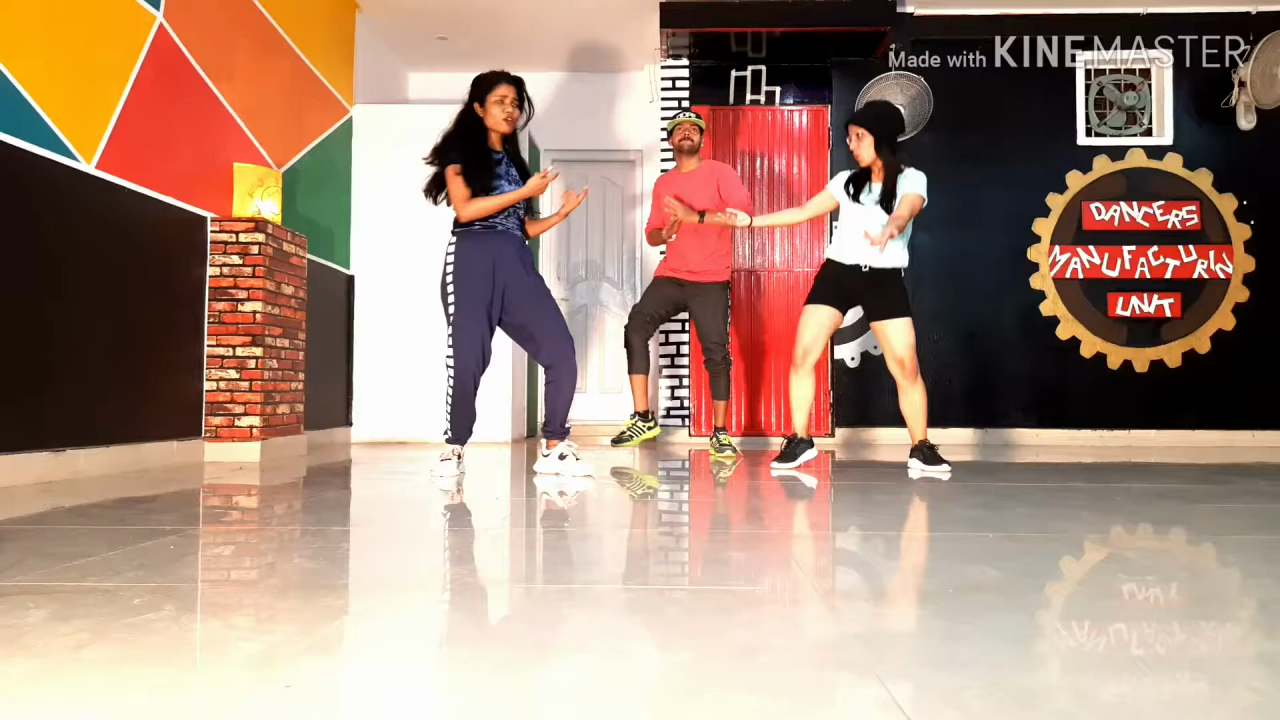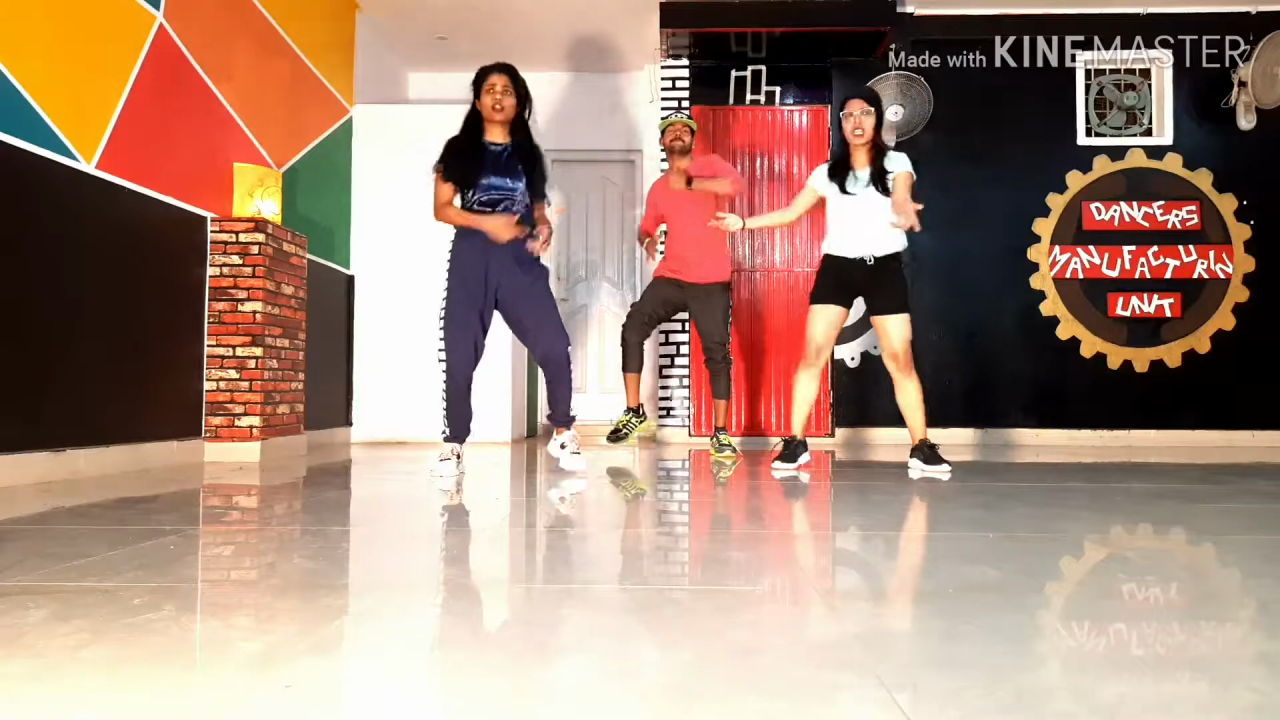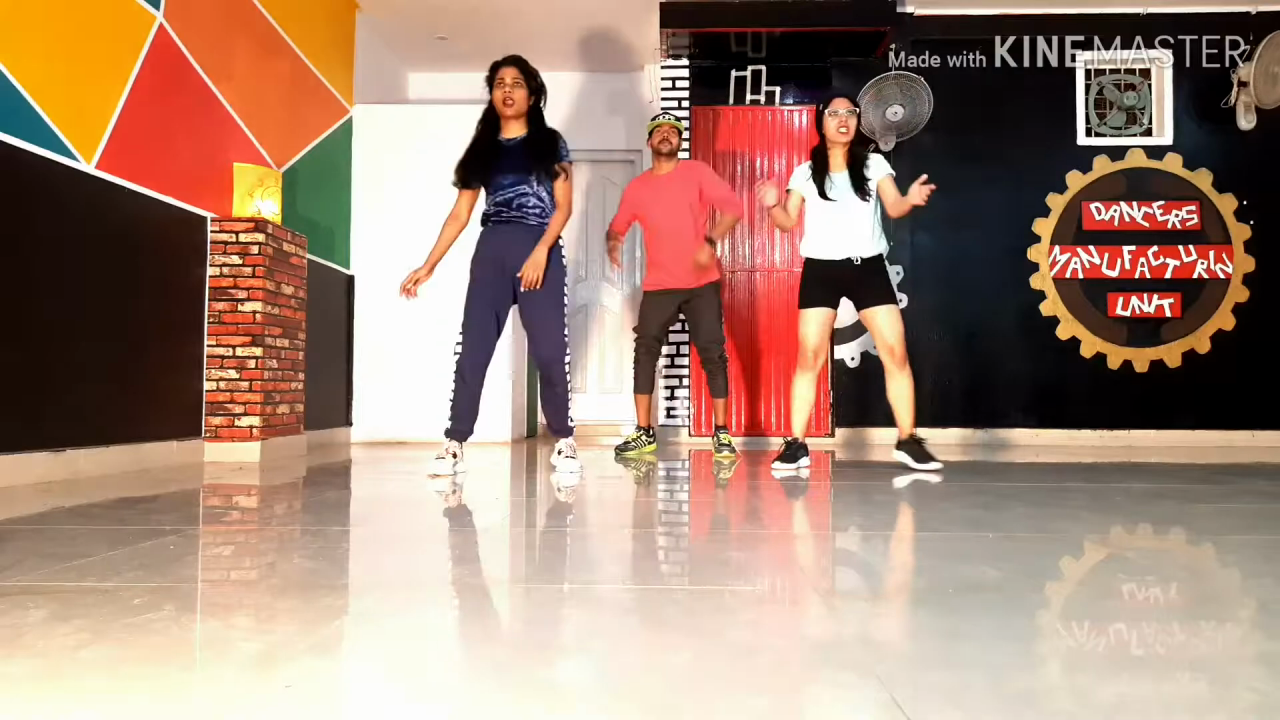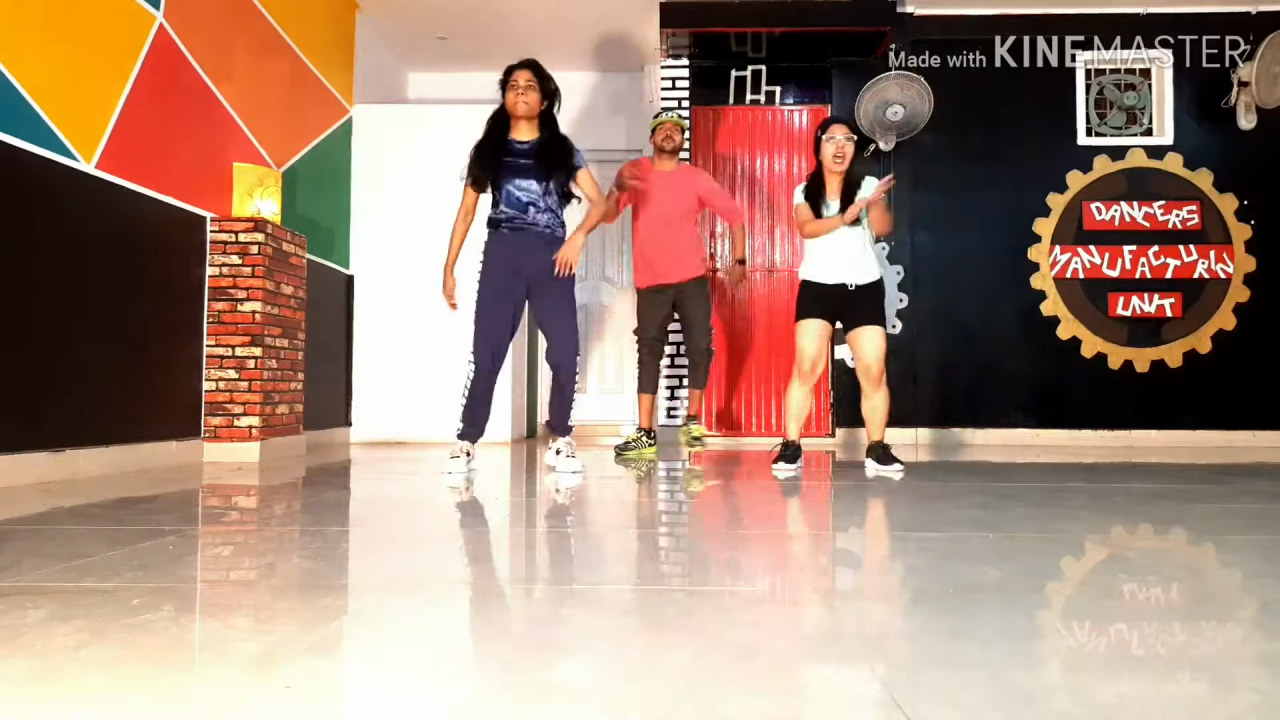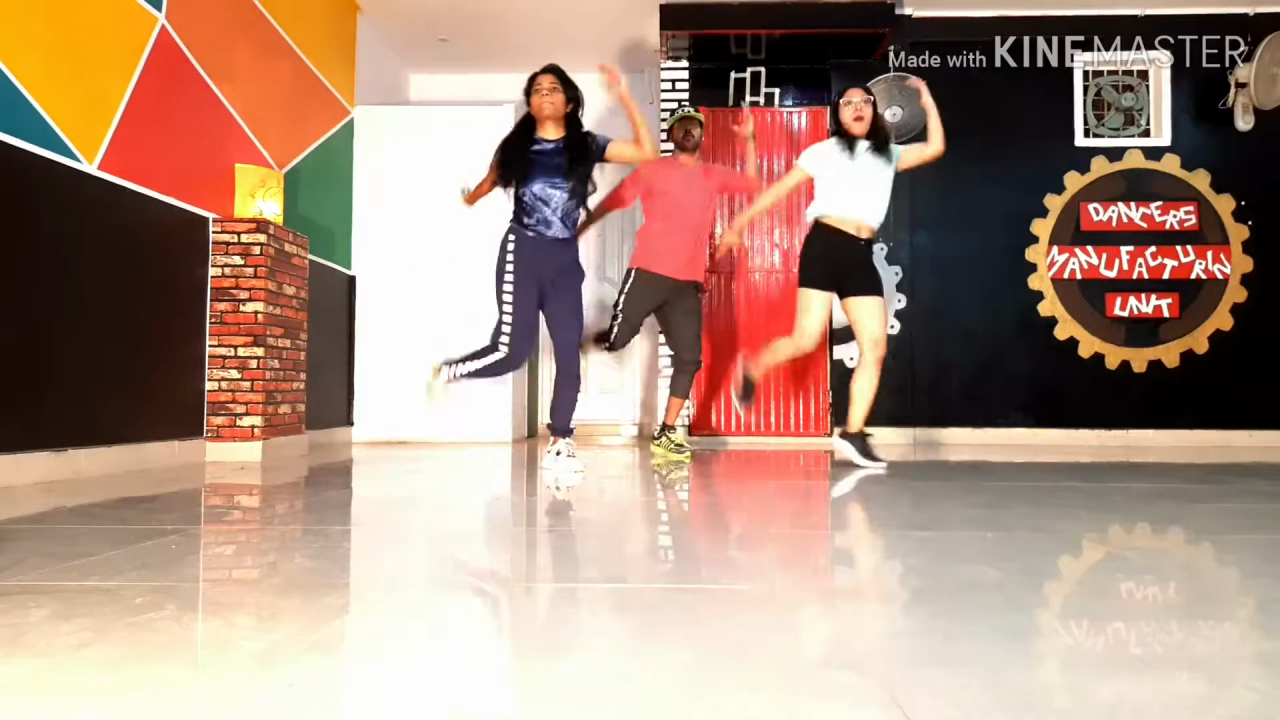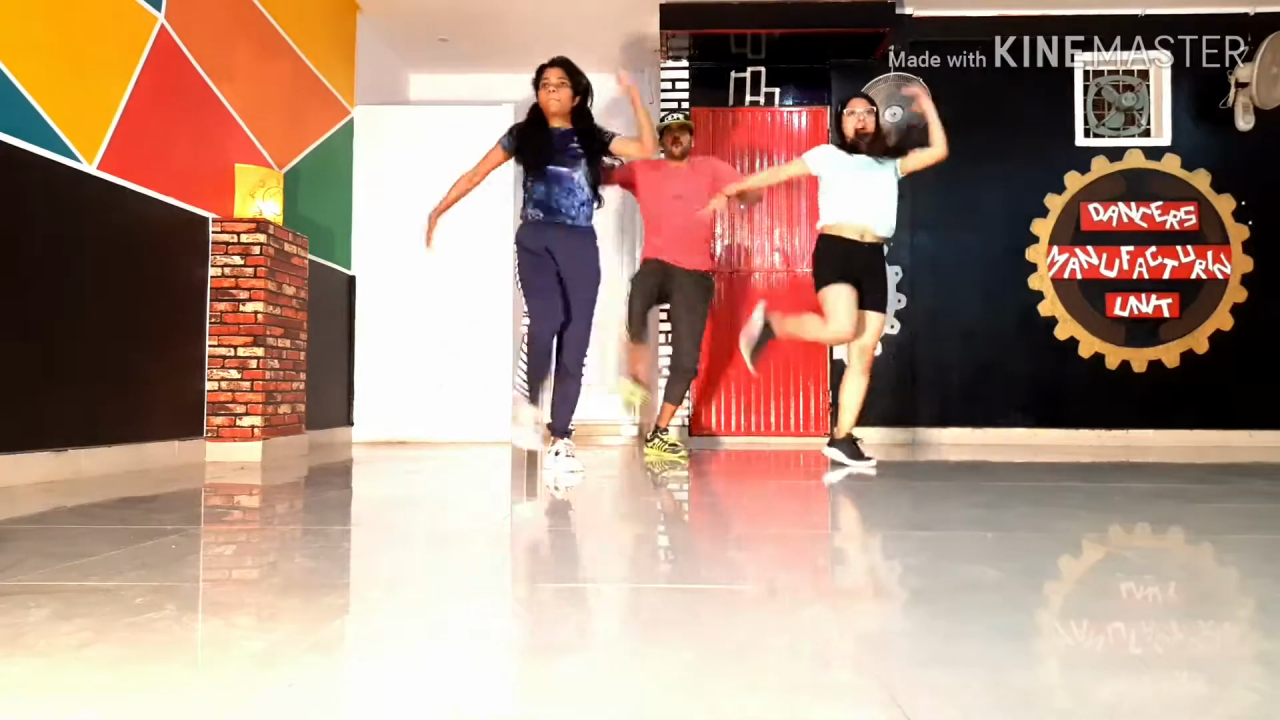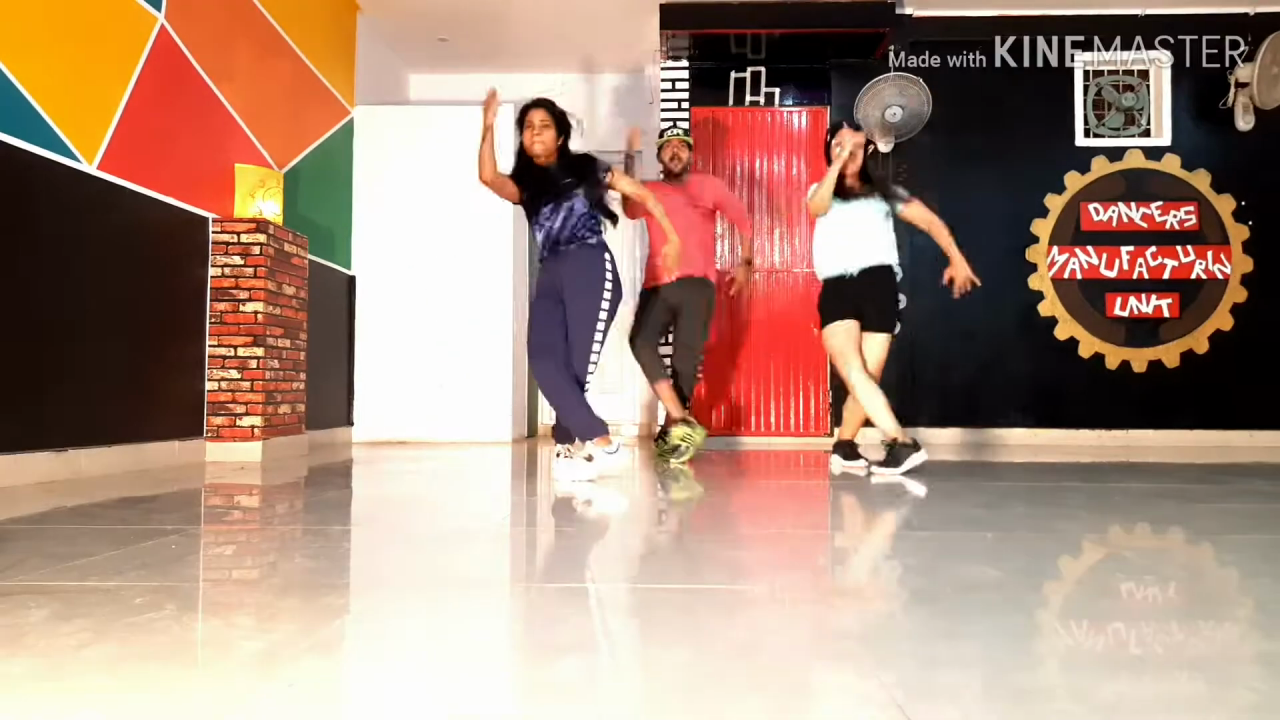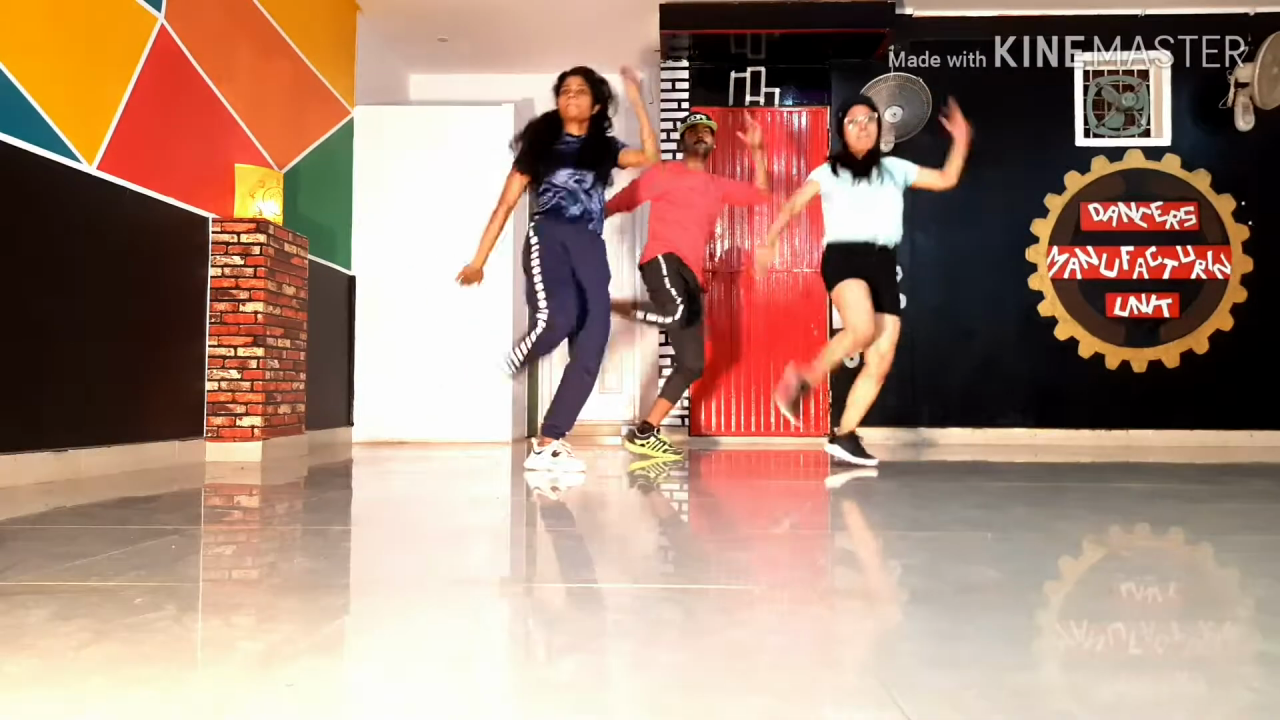
dt=0.2s
person 1, frame 1
left shoulder: (515, 161)
right shoulder: (459, 151)
right elbow: (462, 208)
left wrist: (559, 215)
right wrist: (519, 193)
left hip: (516, 262)
right hip: (470, 259)
left knee: (560, 349)
right knee: (466, 358)
left ankle: (554, 446)
right ankle: (455, 447)
person 1, frame 2
left shoulder: (528, 153)
right shoulder: (459, 149)
left elbow: (539, 213)
right elbow: (442, 207)
left wrist: (543, 232)
right wrist: (484, 221)
left hip: (521, 257)
right hip: (473, 254)
left knee: (552, 344)
right knee: (459, 353)
left ankle: (563, 431)
right ankle: (454, 445)
person 1, frame 3
left shoulder: (551, 143)
right shoulder: (481, 149)
left elbow: (563, 206)
right elbow: (460, 213)
left wrist: (541, 251)
right wrist: (426, 267)
left hip: (539, 250)
right hip: (492, 250)
left knee: (551, 350)
right knee: (473, 349)
left ankle: (562, 439)
right ankle: (455, 445)
person 1, frame 4
left shoulder: (562, 148)
right shoulder: (490, 148)
left elbow: (597, 202)
right elbow: (467, 209)
left wrist: (577, 237)
right wrist: (449, 268)
left hip: (552, 255)
right hip: (503, 252)
left knee: (565, 354)
right knee: (486, 352)
left ankle: (559, 439)
right ankle: (465, 444)
person 1, frame 5
left shoulder: (585, 146)
right shoulder: (515, 146)
left elbow: (645, 152)
right elbow: (489, 183)
left wrist: (624, 98)
left hip: (565, 258)
right hip: (521, 250)
left knee: (569, 354)
right knee: (512, 349)
left ankle: (560, 441)
right ankle: (449, 371)
person 1, frame 6
left shoulder: (592, 137)
right shoulder: (522, 135)
left elbow: (646, 148)
right elbow: (474, 173)
left wrist: (636, 102)
right wrist: (438, 211)
left hip: (578, 244)
right hip: (535, 240)
left knee: (573, 345)
right knee: (543, 320)
left ankle: (559, 441)
right ankle: (528, 404)
person 1, frame 7
left shoulder: (585, 167)
right shoulder: (525, 184)
left elbow: (641, 191)
right elbow: (488, 178)
left wrist: (670, 232)
right wrist: (488, 128)
left hip: (591, 268)
right hip: (550, 276)
left knee: (578, 362)
right knee: (546, 368)
left ankle: (569, 444)
right ankle: (600, 442)
person 1, frame 8
left shoulder: (606, 146)
right shoulder: (537, 143)
left elbow: (647, 156)
right elbow: (507, 202)
left wrist: (637, 101)
right wrist: (479, 257)
left hip: (590, 248)
right hip: (548, 240)
left knee: (590, 352)
right knee: (557, 318)
left ankle: (548, 444)
right ankle: (513, 364)
person 2, frame 1
left shoulder: (912, 180)
right shoulder: (847, 181)
left elbow: (904, 215)
right elbow: (804, 211)
left wrist: (888, 230)
right wrist: (751, 220)
left hip: (884, 278)
right hip: (837, 273)
left knee: (906, 367)
right knee: (803, 356)
left ankle: (921, 447)
right ankle: (800, 440)
person 2, frame 2
left shoulder: (896, 162)
right shoulder: (827, 172)
left elbow: (901, 196)
right elbow: (789, 213)
left wrist: (906, 209)
right wrist: (743, 222)
left hip: (883, 269)
right hip: (836, 268)
left knee: (901, 361)
right knee: (813, 354)
left ankle: (922, 446)
right ankle: (796, 442)
person 2, frame 3
left shoulder: (874, 164)
right shoulder: (805, 172)
left elbow: (894, 207)
right elbow: (788, 223)
left wrist: (911, 199)
right wrist: (772, 205)
left hip: (868, 267)
right hip: (821, 269)
left knee: (895, 353)
right knee: (809, 357)
left ankle: (910, 440)
right ankle: (795, 445)
person 2, frame 4
left shoulder: (867, 185)
right shoulder: (806, 193)
left elbow: (882, 229)
right elbow: (806, 229)
left wrist: (877, 205)
right wrist: (851, 214)
left hip: (862, 290)
right hip: (817, 289)
left knee: (874, 374)
right knee: (806, 369)
left ankle: (877, 446)
right ankle: (790, 446)
person 2, frame 5
left shoulder: (889, 154)
right shoulder: (826, 150)
left elbow: (936, 147)
right elbow: (782, 187)
left wrist: (926, 99)
right wrist: (741, 221)
left hip: (861, 253)
right hip: (825, 243)
left knee: (874, 349)
right knee: (806, 339)
left ankle: (853, 434)
right ankle: (753, 370)
person 2, frame 6
left shoulder: (890, 162)
right shoulder: (831, 155)
left elbow: (939, 151)
right elbow: (780, 173)
left wrist: (927, 107)
right wrist: (728, 193)
left hip: (871, 261)
right hip: (833, 251)
left knee: (863, 356)
right knee: (841, 329)
left ankle: (842, 439)
right ankle: (770, 322)
person 2, frame 7
left shoulder: (882, 191)
right shoulder: (824, 192)
left elbow: (929, 220)
right elbow: (812, 208)
left wrist: (957, 257)
right wrist: (835, 168)
left hip: (877, 286)
right hip: (836, 290)
left knee: (866, 375)
right knee: (851, 366)
left ankle: (844, 443)
right ankle: (898, 443)
person 2, frame 8
left shoulder: (893, 168)
right shoulder: (830, 171)
left elbow: (947, 178)
right elbow: (795, 205)
left wrist: (960, 139)
right wrist: (769, 239)
left hip: (884, 263)
right hip: (843, 258)
left knee: (881, 363)
right knee: (862, 326)
left ankle: (843, 434)
right ankle: (803, 379)
person 3, frame 1
left shoulder: (719, 172)
right shoulder: (663, 183)
left elbow: (742, 212)
right elbow: (651, 234)
left wrist: (696, 217)
right wrist: (661, 234)
left hip: (711, 281)
right hip: (669, 276)
left knee: (716, 355)
right knee: (635, 330)
left ankle: (720, 433)
right ankle: (643, 417)
person 3, frame 2
left shoulder: (708, 163)
right shoulder: (658, 187)
left elbow: (735, 185)
right elbow: (646, 227)
left wrist: (689, 182)
right wrist: (647, 240)
left hip: (712, 281)
right hip: (669, 277)
left knee: (717, 354)
right knee: (632, 329)
left ankle: (721, 433)
right ankle: (633, 412)
person 3, frame 3
left shoulder: (697, 173)
right shoulder: (637, 187)
left elbow: (733, 207)
right elbow: (617, 229)
left wrist: (710, 242)
right wrist: (613, 244)
left hip: (701, 284)
right hip: (657, 286)
left knee: (713, 355)
right knee: (645, 354)
left ankle: (721, 433)
right ankle: (644, 432)
person 3, frame 4
left shoulder: (697, 178)
right shoulder: (635, 171)
left elbow: (731, 213)
right elbow: (607, 215)
left wrist: (739, 258)
right wrist: (617, 190)
left hip: (692, 279)
right hip: (651, 282)
left knee: (701, 348)
right knee: (649, 354)
left ankle: (693, 421)
right ankle: (644, 433)
person 3, frame 5
left shoulder: (716, 174)
right shoulder: (652, 169)
left elbow: (752, 185)
right elbow: (614, 200)
left wrist: (748, 140)
right wrist: (580, 228)
left hip: (688, 282)
right hip: (648, 273)
left knee: (689, 359)
right knee: (616, 338)
left ankle: (665, 433)
right ankle: (591, 341)
person 3, frame 6
left shoulder: (709, 168)
right shoulder: (643, 169)
left elbow: (749, 191)
right elbow: (606, 177)
left hip: (695, 273)
right hip: (655, 265)
left knee: (687, 358)
right knee: (637, 305)
left ankle: (659, 435)
right ankle: (637, 375)
person 3, frame 7
left shoulder: (709, 185)
right shoulder: (651, 191)
left elbow: (742, 219)
right elbow: (630, 207)
left wrist: (745, 262)
right wrist: (629, 158)
left hip: (697, 284)
right hip: (657, 286)
left knee: (687, 360)
right knee: (642, 342)
left ankle: (669, 433)
right ankle: (683, 420)
person 3, frame 8
left shoulder: (718, 186)
right shoulder: (663, 172)
left elbow: (760, 193)
right elbow: (622, 201)
left wrist: (755, 148)
left hip: (692, 279)
right hip: (662, 261)
left knee: (692, 364)
right knee: (674, 312)
left ankle: (644, 432)
right ankle: (614, 310)
